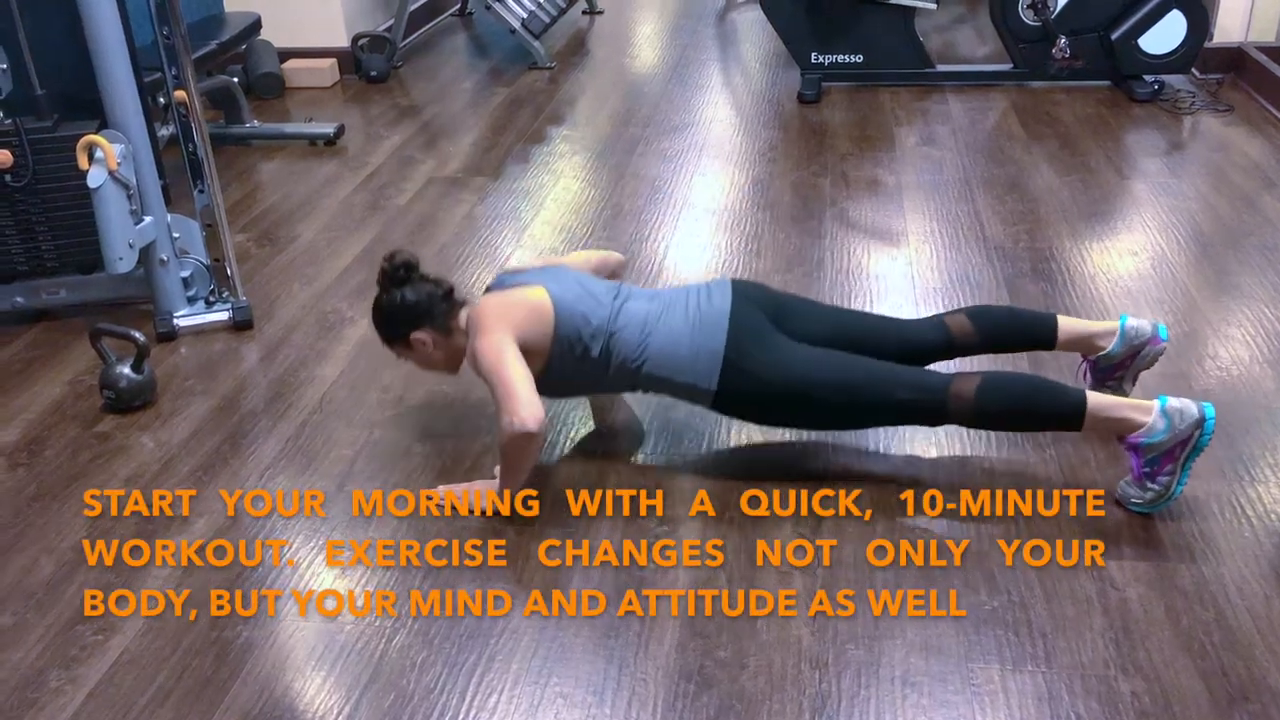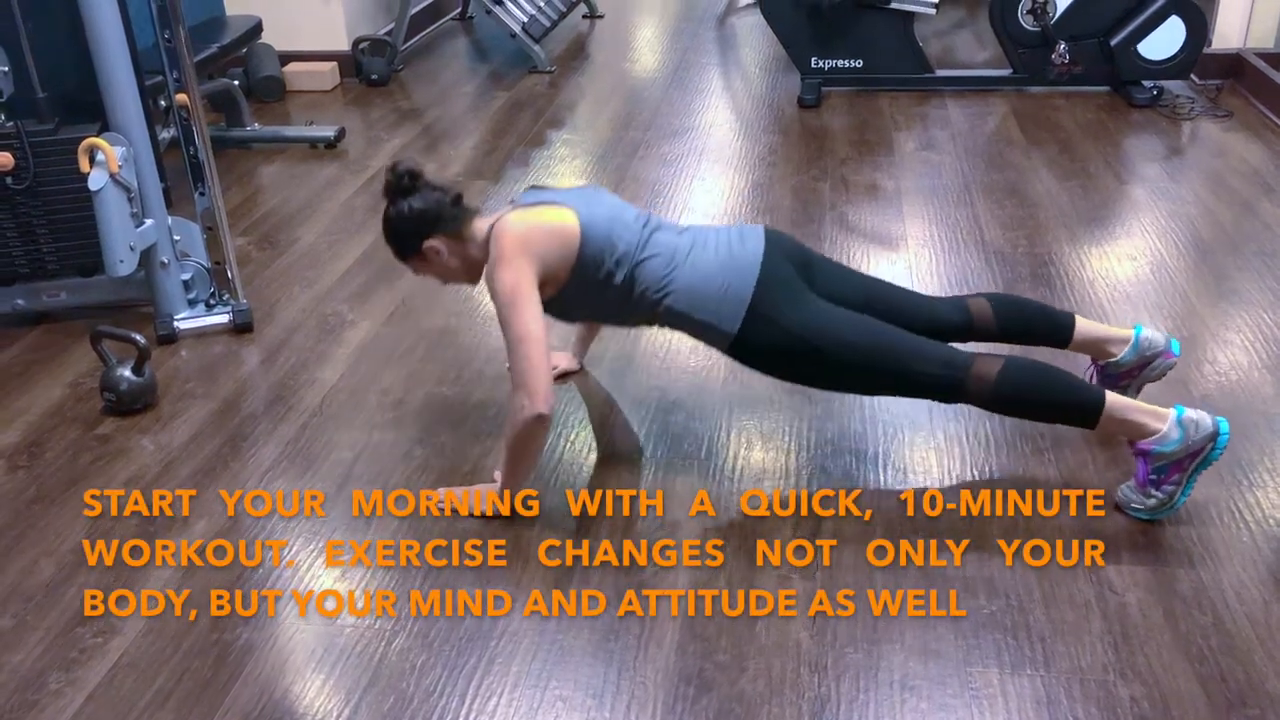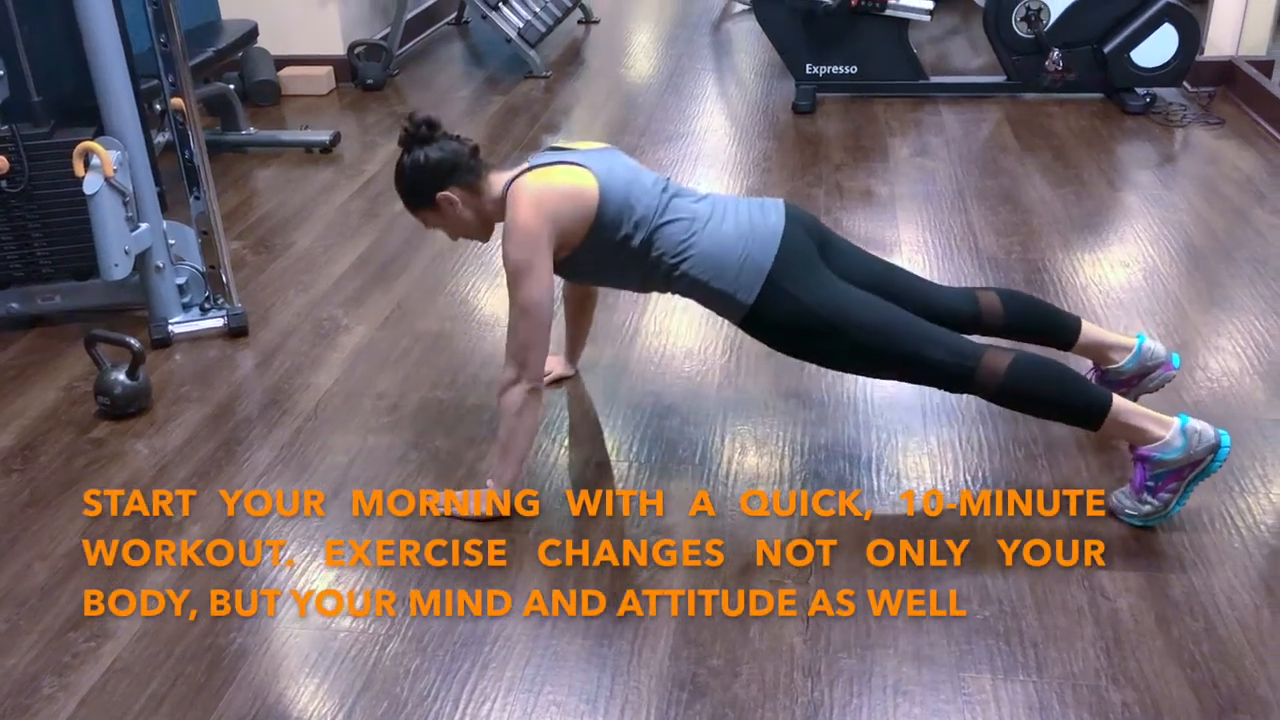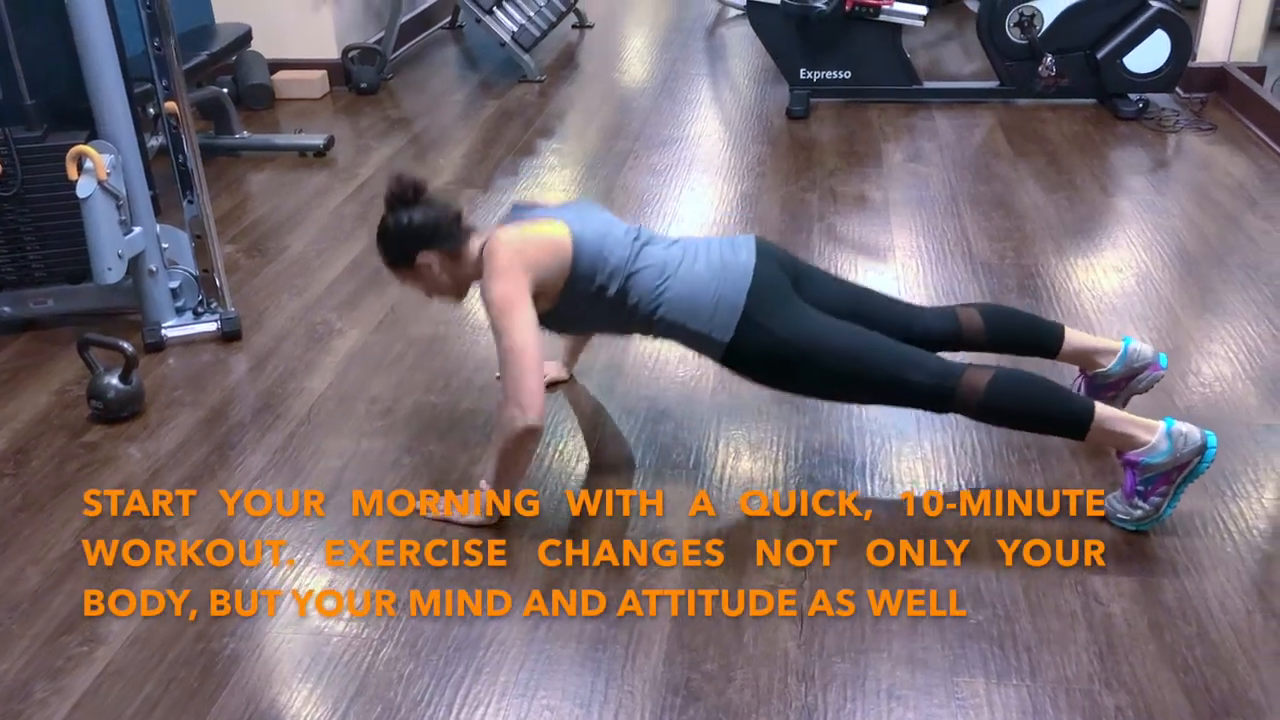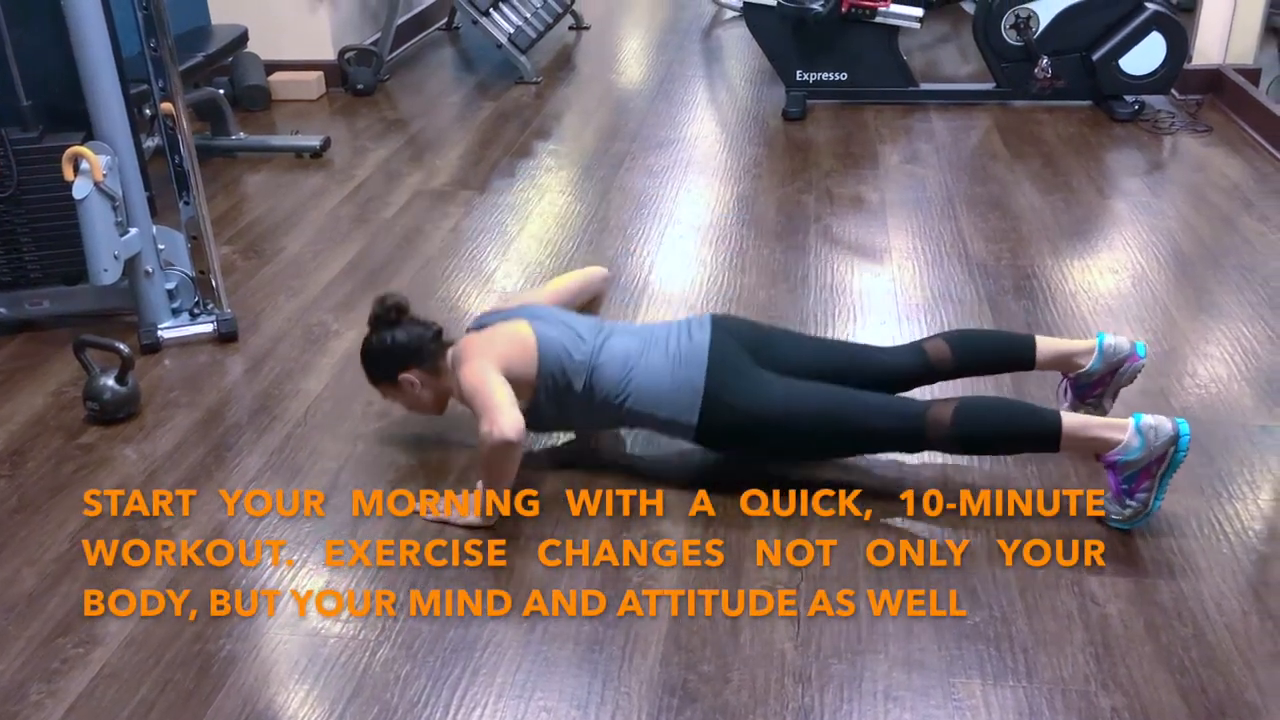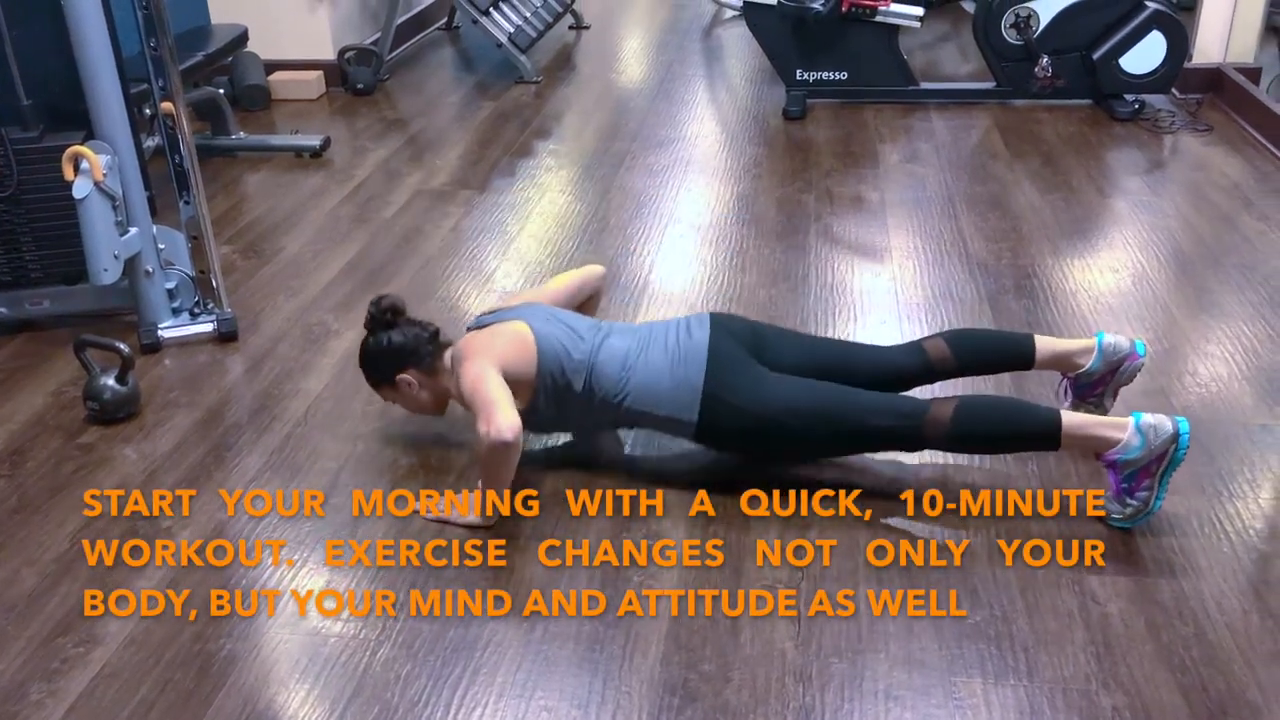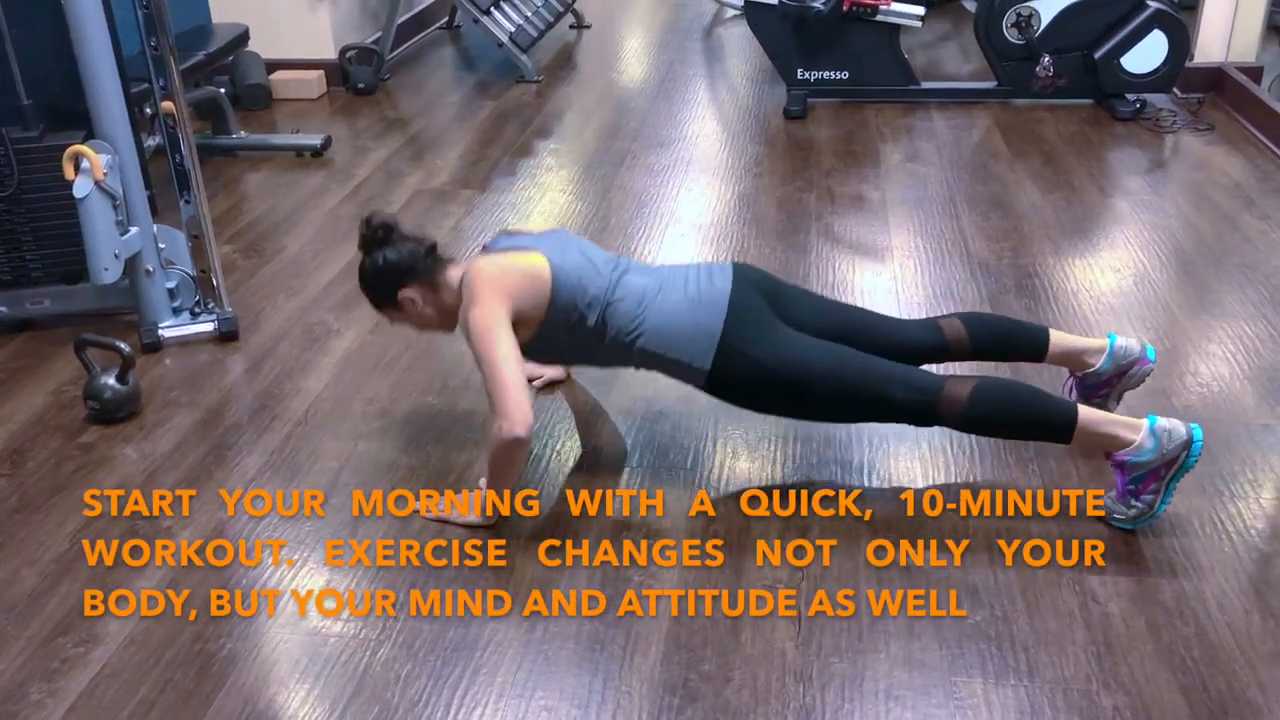
dt=0.3s
person 1, frame 1
left shoulder: (487, 332)
right shoulder: (510, 285)
left elbow: (527, 424)
right elbow: (614, 258)
left wrist: (505, 490)
left hip: (731, 369)
right hip: (730, 307)
left knee: (923, 395)
right knee: (918, 339)
left ankle: (1153, 423)
right ankle: (1112, 336)
person 1, frame 2
left shoulder: (506, 255)
right shoulder: (535, 202)
left elbow: (532, 406)
left wrist: (504, 494)
right wrist: (580, 351)
left hip: (749, 311)
right hip: (753, 254)
left knee: (942, 372)
right knee: (941, 317)
left ankle: (1168, 433)
right ankle: (1126, 345)
person 1, frame 3
left shoulder: (524, 218)
right shoulder: (549, 164)
left elbow: (521, 381)
left wrist: (498, 496)
right wrist: (570, 358)
left hip: (759, 282)
right hip: (772, 229)
left knee: (950, 361)
right knee: (949, 309)
left ankle: (1171, 441)
right ankle: (1125, 353)
person 1, frame 4
left shoulder: (500, 270)
right shoulder: (524, 224)
left elbow: (525, 414)
left wrist: (495, 499)
right wrist: (569, 353)
left hip: (742, 321)
right hip: (743, 265)
left knee: (930, 381)
right knee: (929, 329)
left ankle: (1157, 439)
right ankle: (1111, 355)
person 1, frame 5
left shoulder: (473, 365)
right shoulder: (507, 319)
left elbow: (505, 434)
right elbow: (597, 272)
left wrist: (489, 505)
left hip: (711, 401)
right hip: (708, 340)
left knee: (903, 422)
right knee: (898, 367)
left ankle: (1129, 438)
right ankle: (1092, 353)
person 1, frame 6
left shoulder: (472, 365)
right shoulder: (499, 320)
left elbow: (502, 435)
right elbow: (594, 273)
left wrist: (487, 506)
left hip: (713, 399)
right hip: (711, 337)
left knee: (902, 421)
right knee: (897, 365)
left ankle: (1130, 438)
right ankle: (1092, 353)
person 1, frame 7
left shoulder: (480, 300)
right shoulder: (506, 251)
left elbow: (516, 428)
left wrist: (490, 505)
right wrist: (561, 355)
left hip: (726, 349)
right hip: (726, 290)
left knee: (915, 394)
right knee: (916, 342)
left ankle: (1139, 440)
right ankle: (1100, 353)
